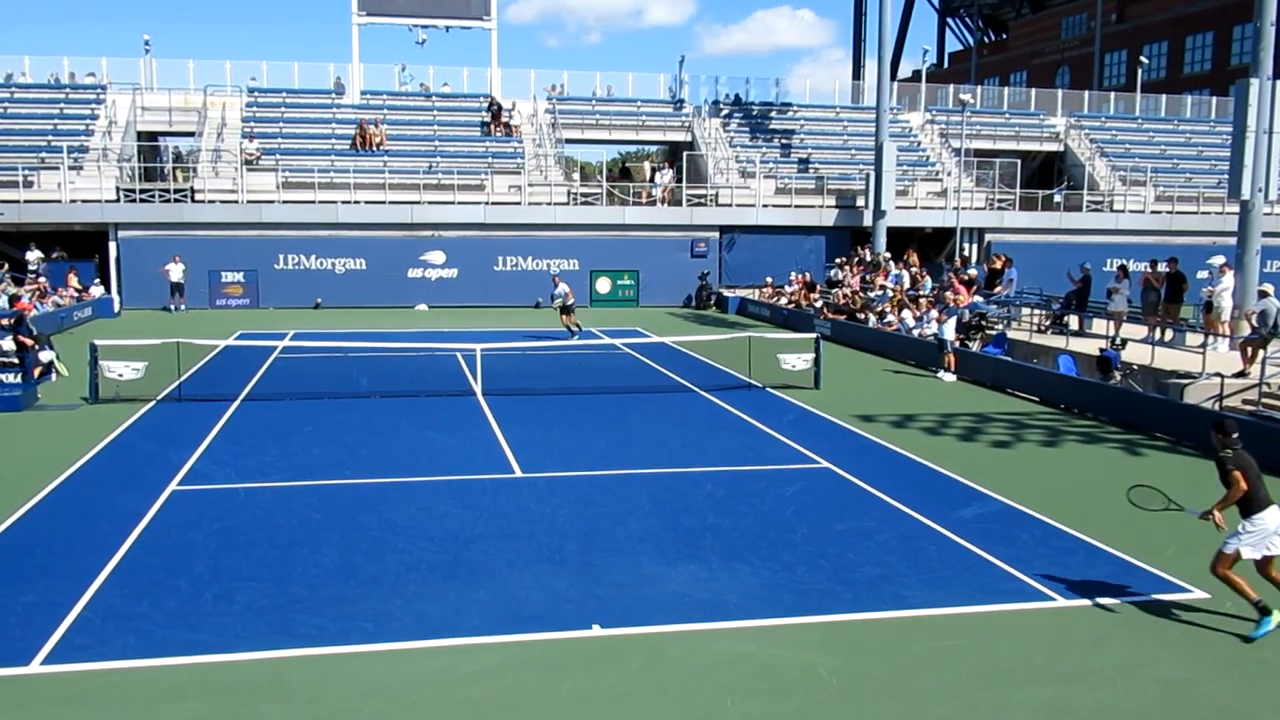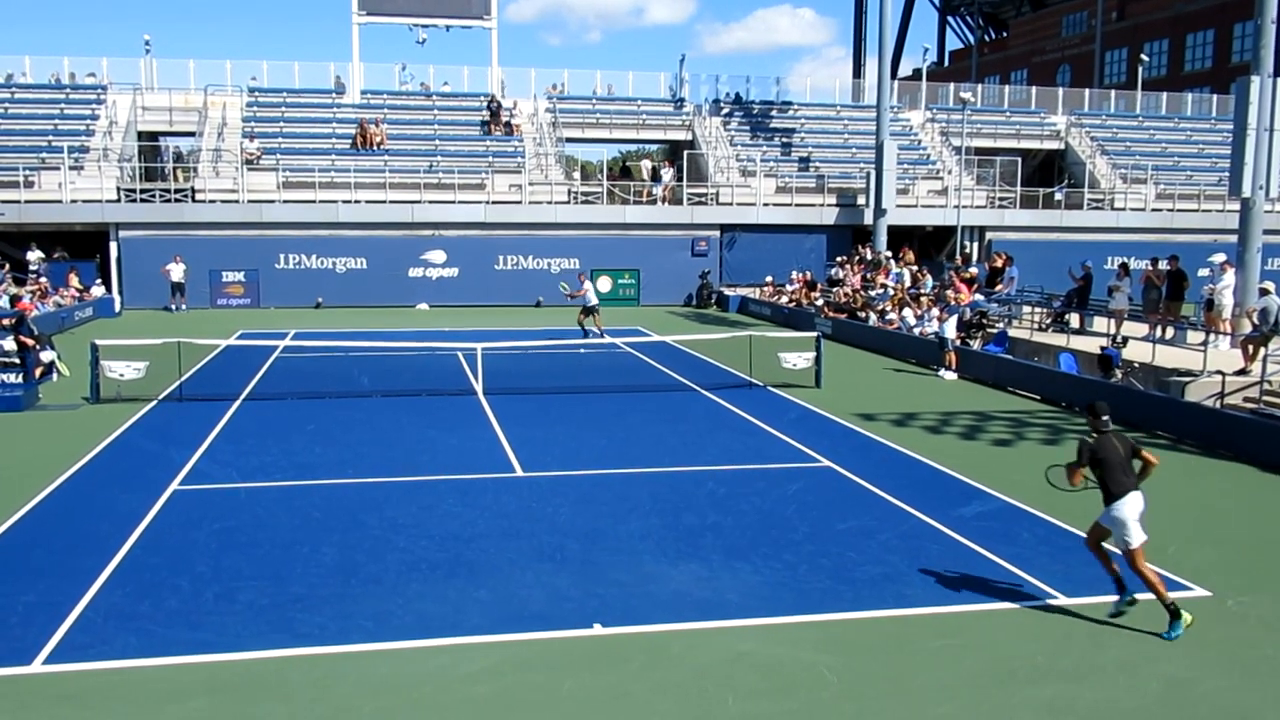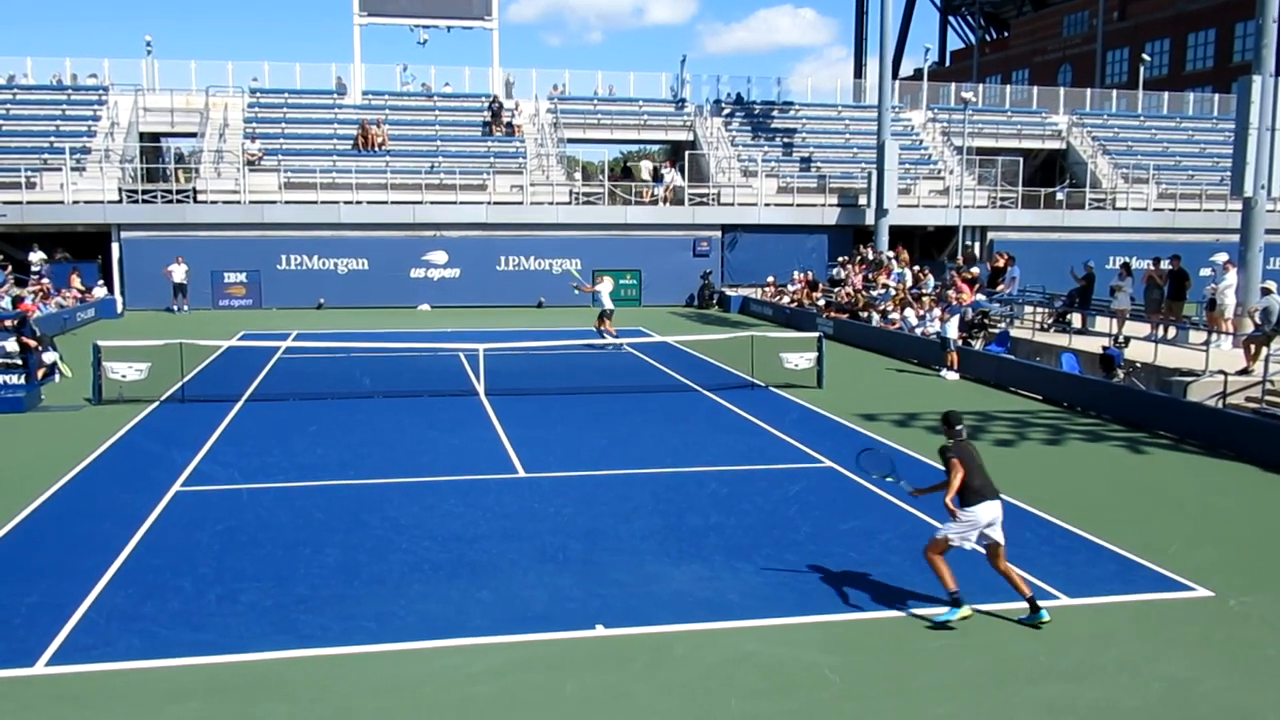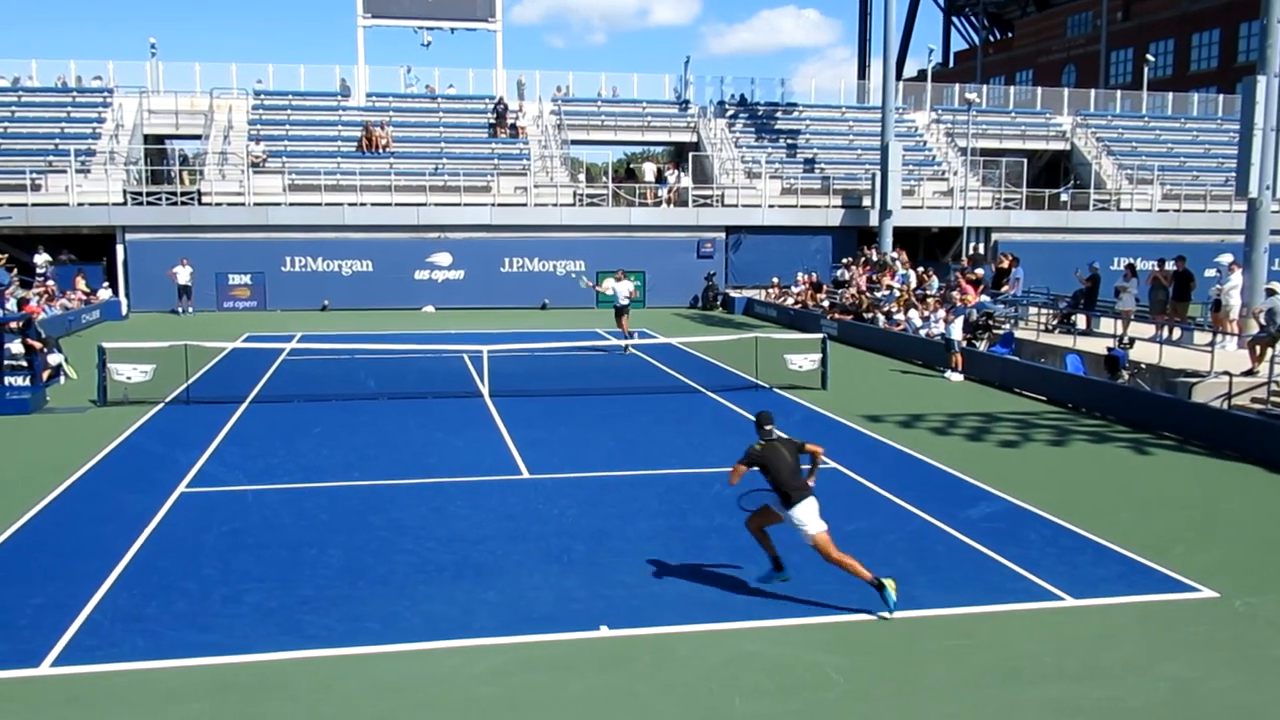
dt=0.3s
person 1, frame 1
left shoulder: (1225, 457)
right shoulder: (1243, 456)
left elbow: (1241, 487)
left wrist: (1215, 508)
right wrist: (1216, 510)
left hip: (1258, 521)
left knee: (1219, 569)
person 1, frame 2
left shoulder: (1088, 443)
right shoulder: (1123, 439)
left elbow: (1075, 481)
right elbow: (1152, 462)
left wrist: (1071, 467)
left hip: (1120, 507)
right hip: (1134, 499)
left knee: (1137, 564)
right knee: (1092, 540)
left ankle: (1176, 615)
right ankle: (1124, 592)
person 1, frame 3
left shoulder: (948, 448)
right shoulder: (968, 447)
left elbow: (958, 471)
left wrist: (948, 499)
right wrist: (925, 490)
left hip: (974, 512)
right hip: (994, 506)
left knee: (932, 553)
right knee: (999, 564)
left ankle: (957, 605)
right ankle: (1036, 610)
person 1, frame 4
left shoulder: (756, 450)
right shoulder: (788, 443)
left elbow: (734, 478)
right elbow: (818, 450)
left wrist: (735, 474)
right wrist: (811, 476)
left hip: (798, 509)
right hip: (804, 501)
left knee: (831, 555)
right knee: (752, 522)
left ankle: (882, 586)
right ankle: (778, 568)
